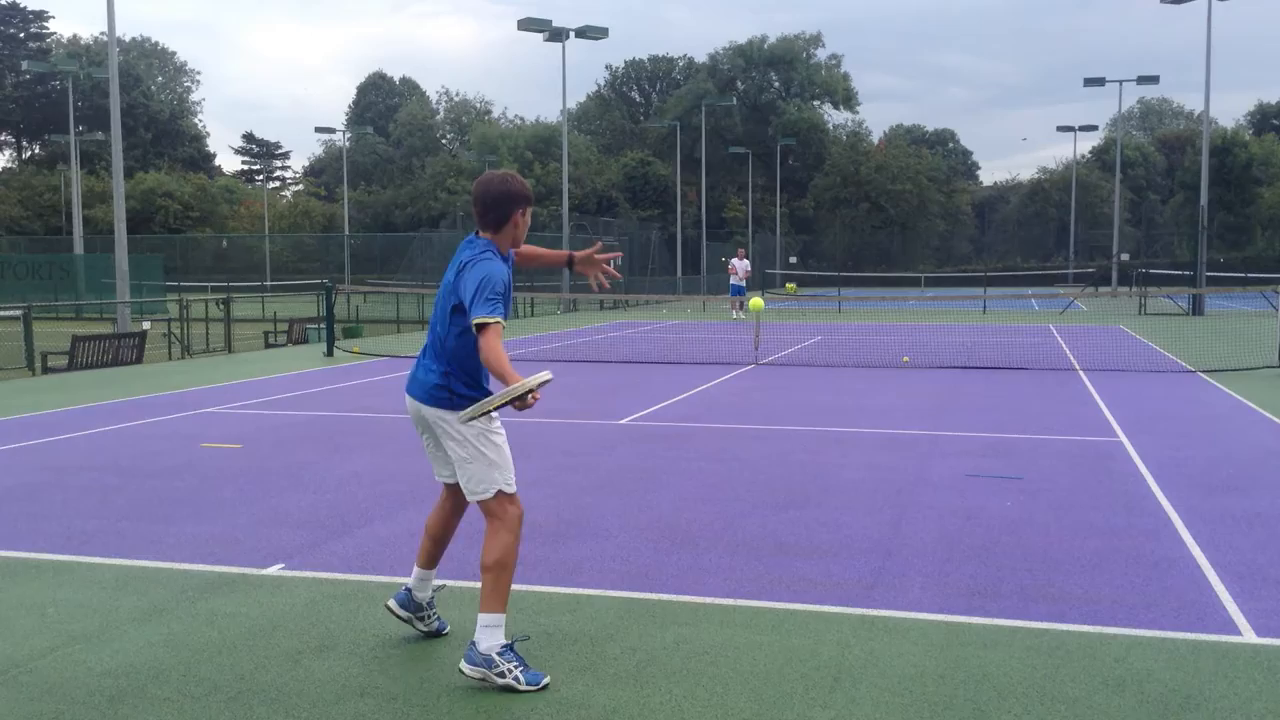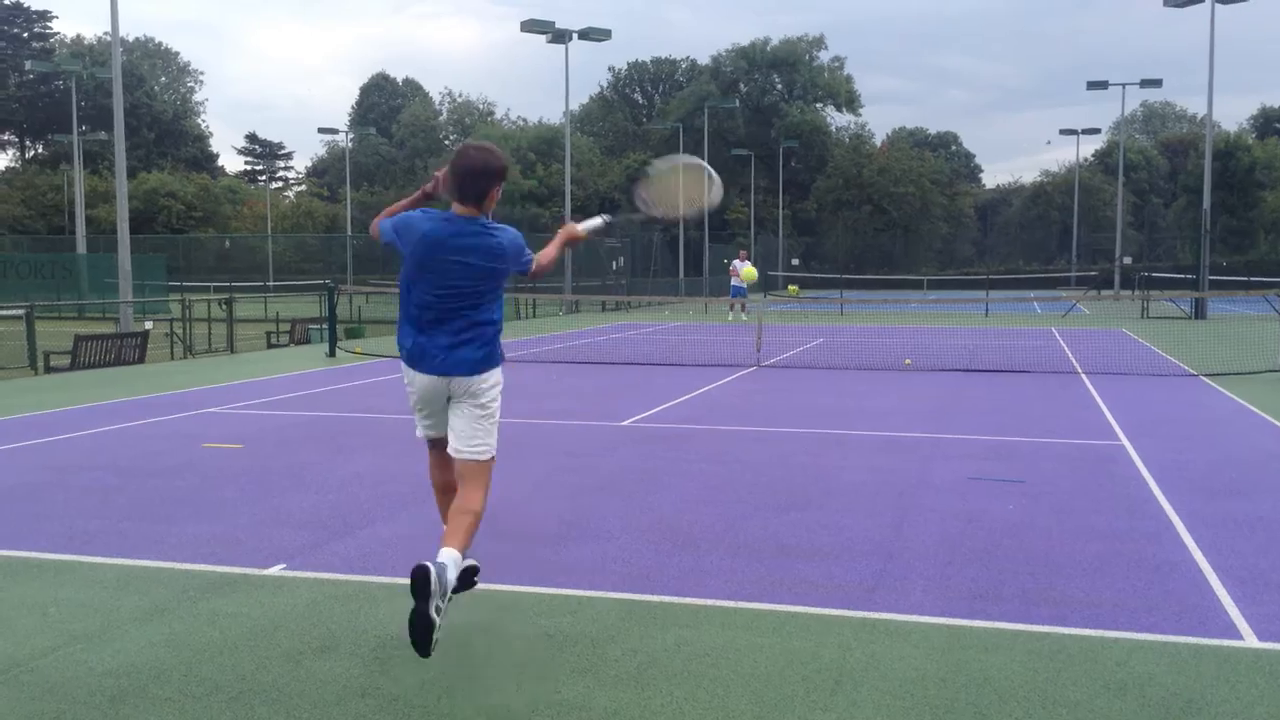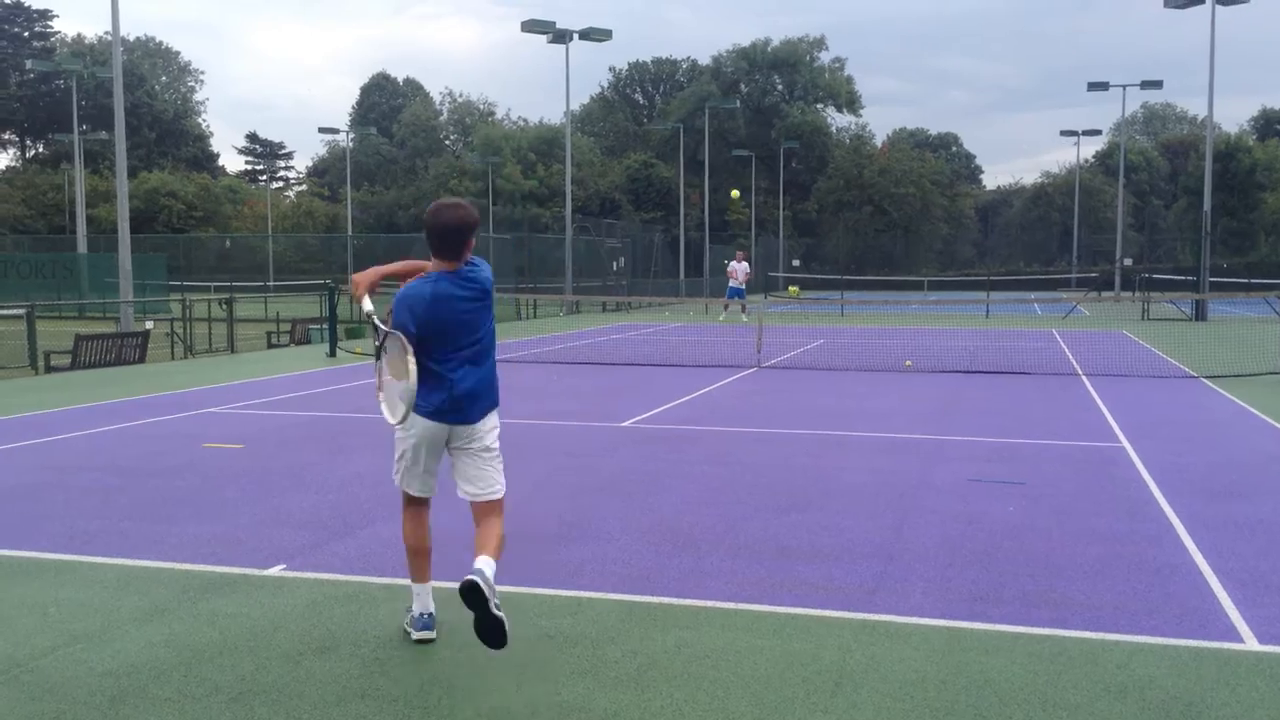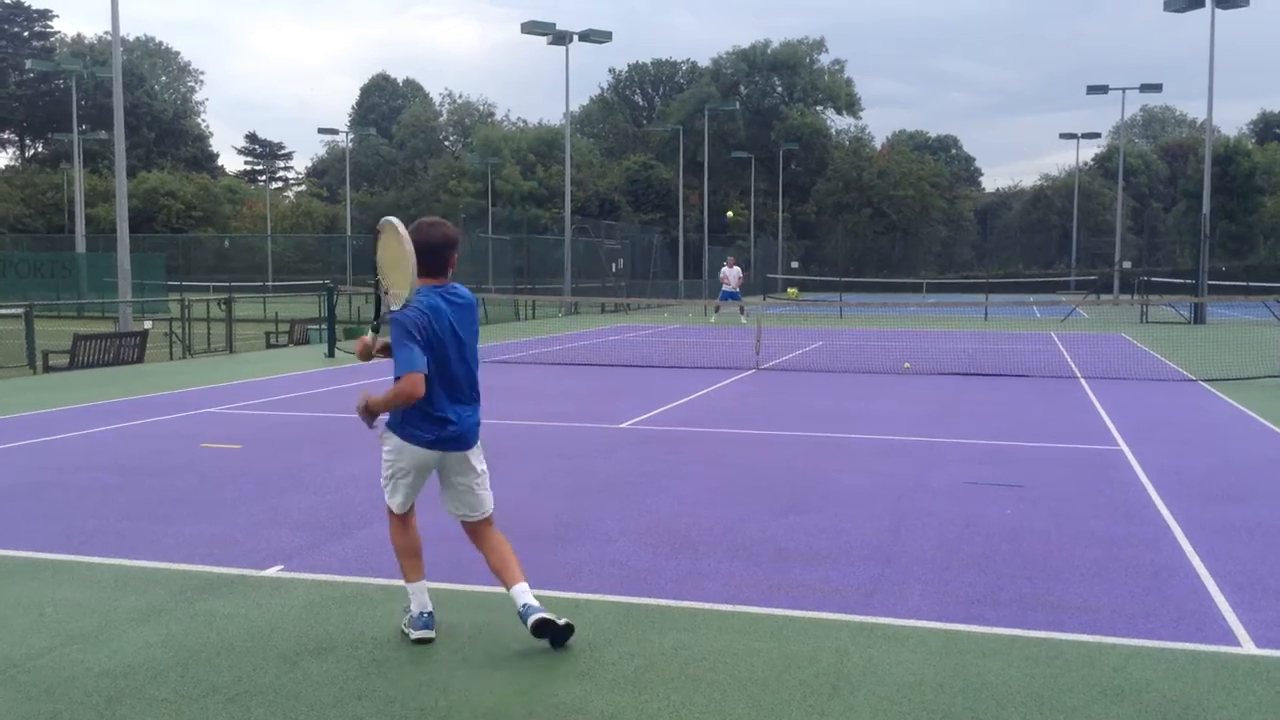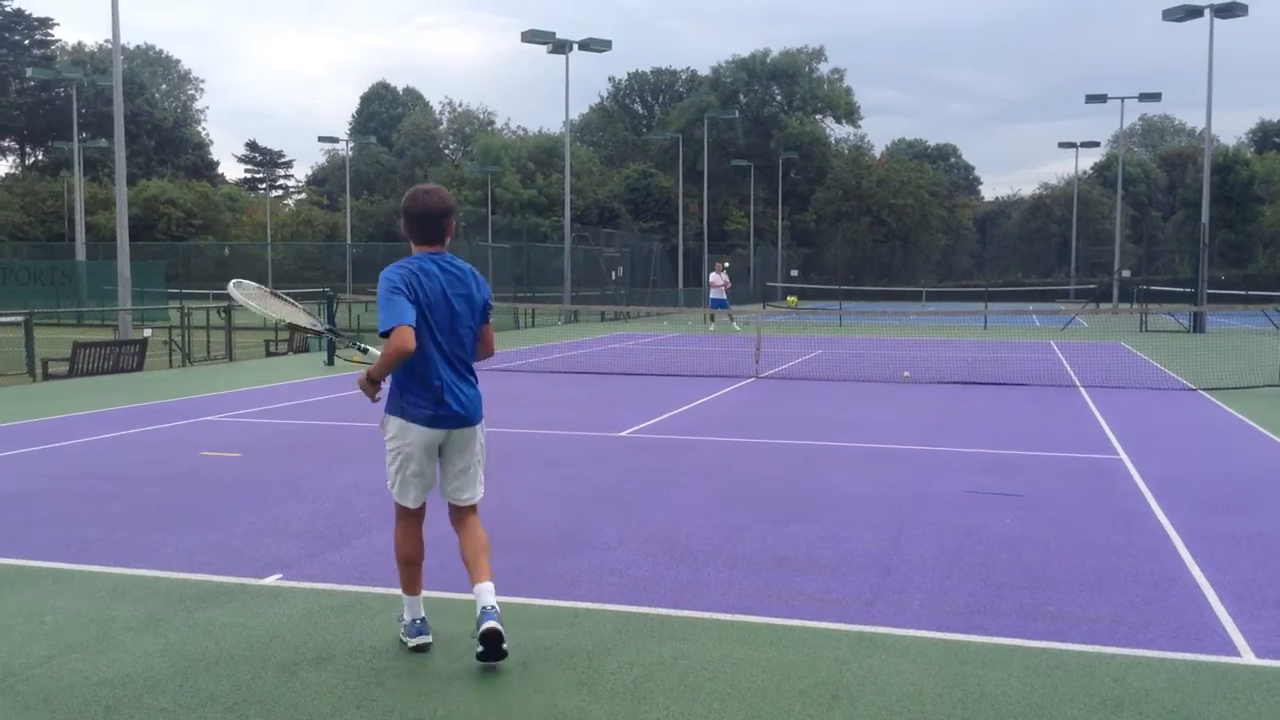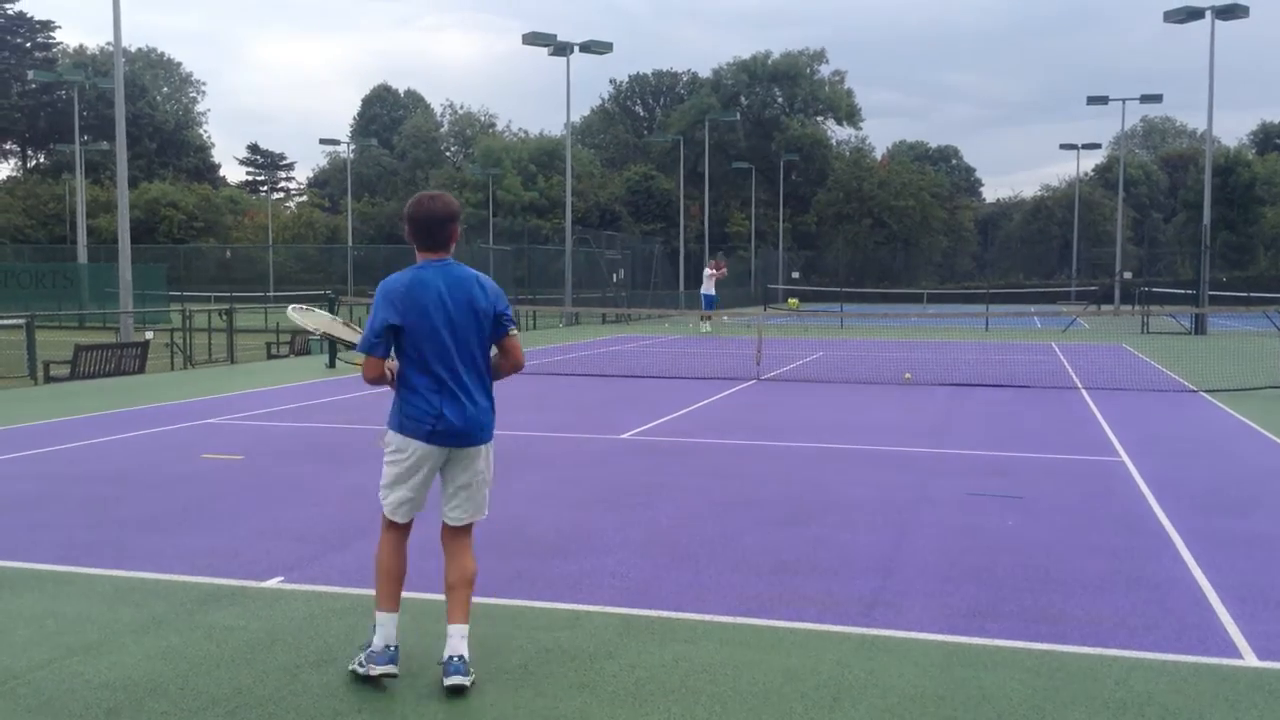
dt=0.2s
person 1, frame 1
left shoulder: (472, 249)
right shoulder: (491, 275)
left elbow: (515, 254)
right elbow: (488, 342)
left wrist: (572, 259)
right wrist: (513, 382)
left hip: (426, 396)
right hip: (457, 407)
left knee: (454, 496)
right knee: (505, 516)
left ankle: (414, 596)
right ankle: (489, 650)
person 1, frame 2
left shoulder: (419, 227)
right shoulder: (501, 239)
left elbow: (377, 228)
right elbow: (533, 265)
left wrist: (425, 193)
right wrist: (563, 238)
left hip: (418, 364)
right hip: (476, 372)
left knee: (439, 452)
right knee: (472, 480)
left ankle: (456, 560)
right ankle: (441, 571)
person 1, frame 3
left shoulder: (409, 300)
right shoulder: (481, 274)
right elbow: (431, 265)
right wrist: (376, 273)
left hip: (428, 414)
right hip: (478, 415)
left knee: (415, 506)
right knee: (490, 518)
left ankle: (422, 612)
right ankle: (478, 578)
person 1, frame 4
left shoulder: (408, 313)
right shoulder: (466, 300)
left elbow: (413, 390)
left wrist: (374, 404)
right wrist: (381, 346)
left hip: (413, 436)
right hip: (462, 435)
left knee: (399, 515)
right knee: (483, 529)
left ankle: (420, 611)
right ankle: (530, 608)
person 1, frame 5
left shoulder: (397, 277)
right shoulder: (474, 279)
left elbow: (402, 344)
right elbow: (485, 348)
left wrist: (372, 376)
left hip: (411, 414)
right hip: (465, 414)
left knee: (409, 517)
right knee: (466, 516)
left ankle: (416, 619)
right ankle: (488, 612)
person 1, frame 6
left shoulder: (393, 291)
right shoulder: (487, 289)
left elbow: (372, 372)
right elbow: (514, 361)
left hip: (415, 430)
right hip: (473, 430)
left knee: (394, 530)
right knee: (458, 539)
left ankle: (382, 647)
right ankle: (457, 656)
